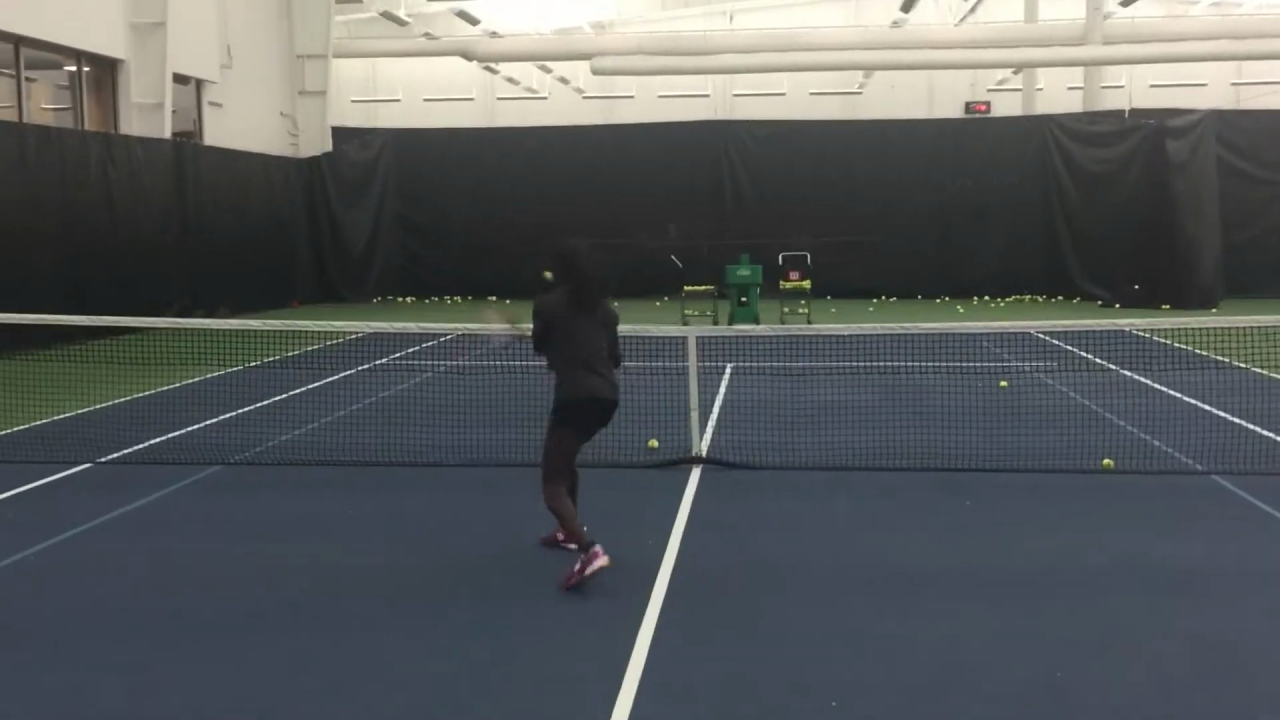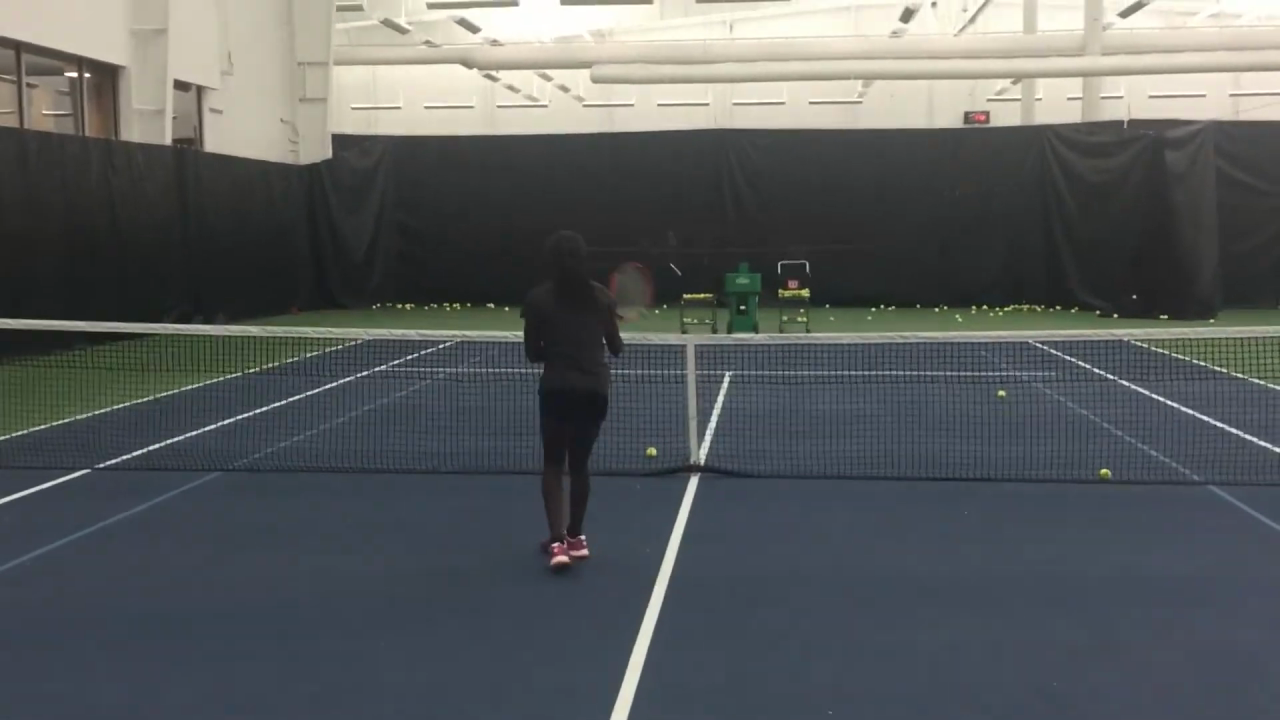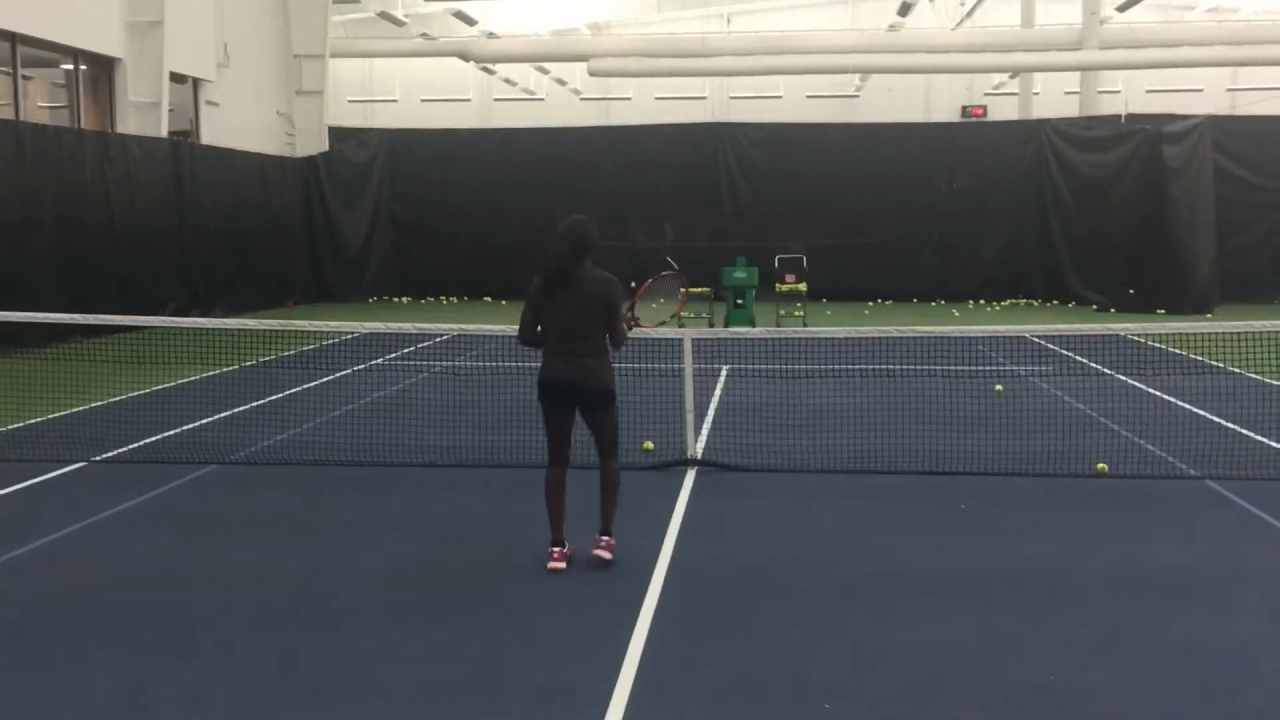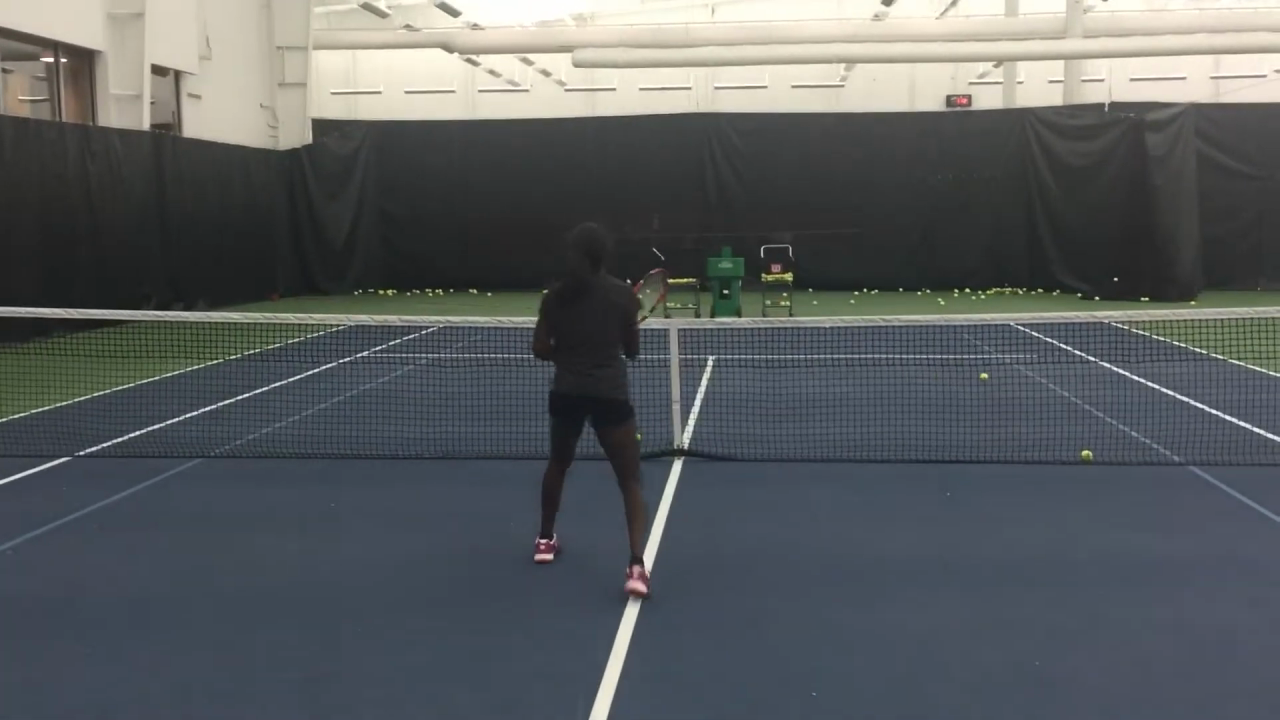
dt=0.3s
person 1, frame 1
left shoulder: (547, 304)
right shoulder: (602, 305)
left elbow: (543, 348)
right elbow: (615, 359)
left hip: (575, 397)
right hip: (606, 397)
left knee: (553, 485)
right knee: (564, 459)
left ankle: (590, 550)
right ankle: (571, 533)
person 1, frame 2
left shoulder: (538, 298)
right shoulder: (601, 295)
left elbow: (533, 353)
right elbow: (616, 348)
left hip: (557, 389)
right hip: (594, 390)
left knee: (553, 464)
right knee: (579, 464)
left ankle: (559, 542)
right ankle: (574, 536)
person 1, frame 3
left shoulder: (541, 284)
right shoulder: (607, 284)
left elbow: (527, 337)
right elbow: (617, 342)
right wrist: (623, 325)
left hip: (554, 380)
right hip: (595, 381)
left knee: (558, 460)
right knee: (609, 457)
left ankle: (558, 546)
right ankle: (605, 537)
person 1, frame 4
left shoulder: (556, 294)
right shoulder: (623, 294)
left elbow: (540, 350)
right elbow: (633, 351)
left hip: (566, 393)
right hip: (610, 395)
left knee: (558, 463)
right knee: (631, 480)
left ankle: (546, 539)
right ankle: (636, 566)
